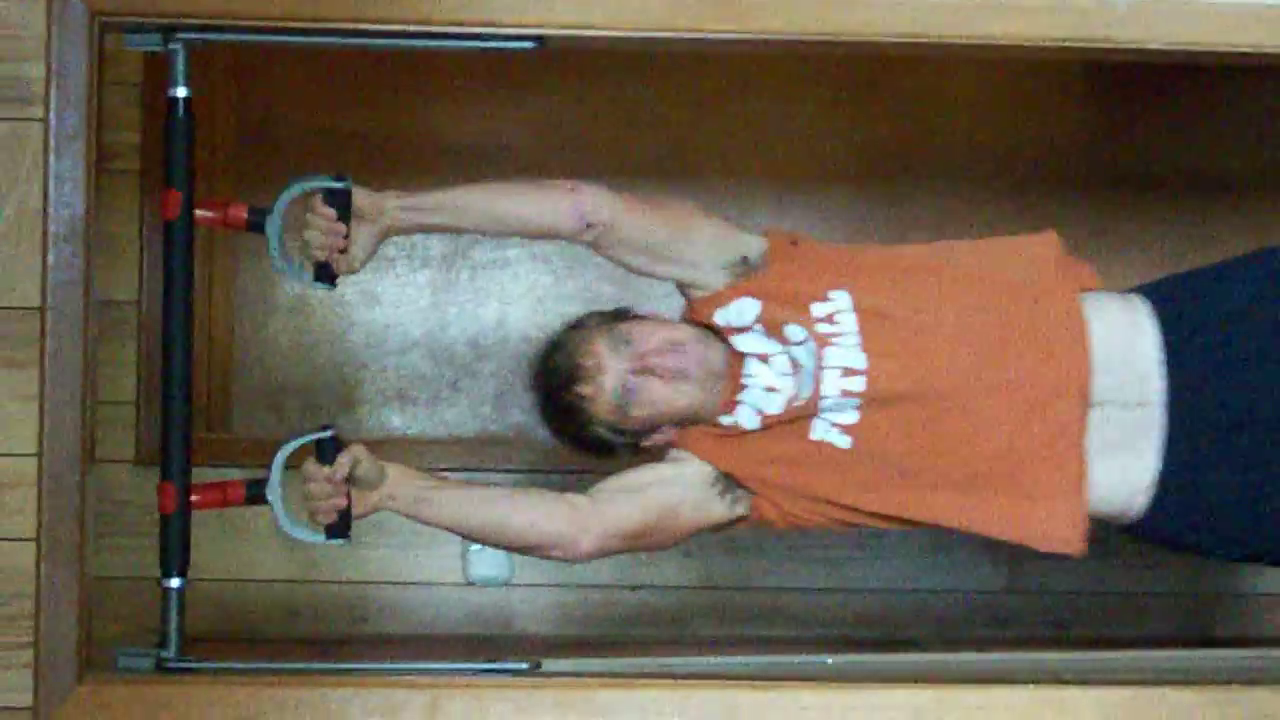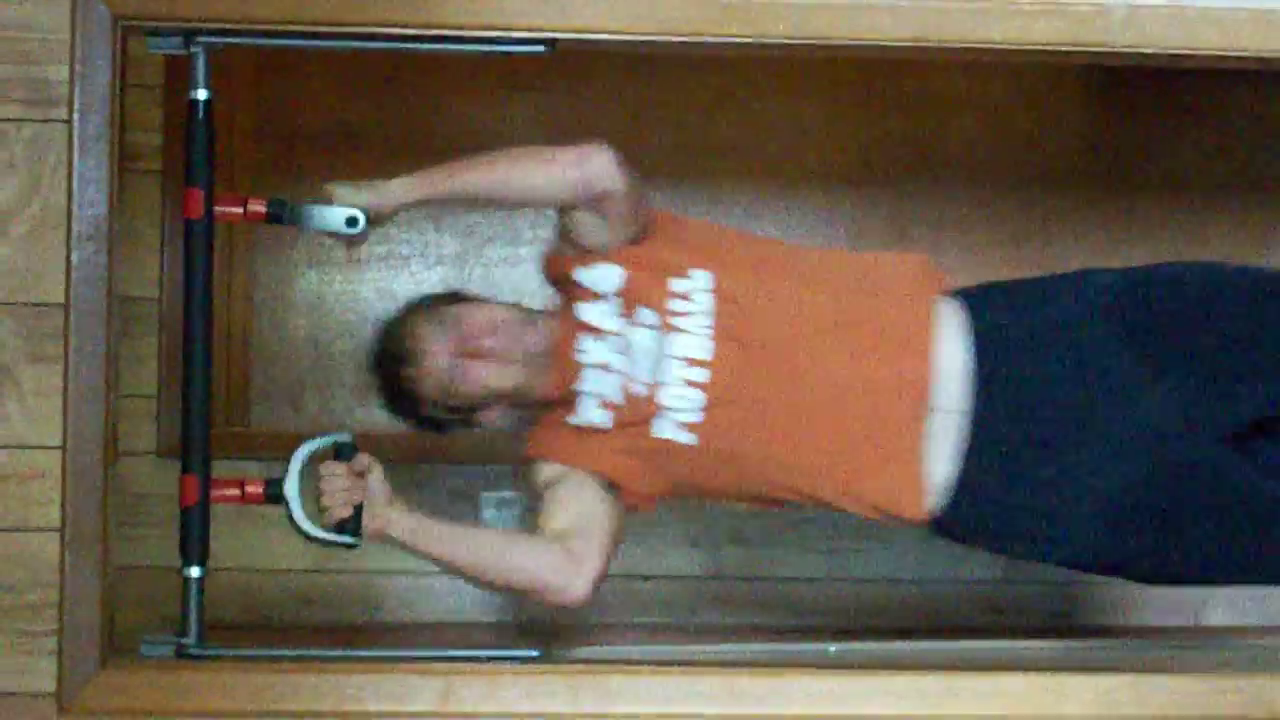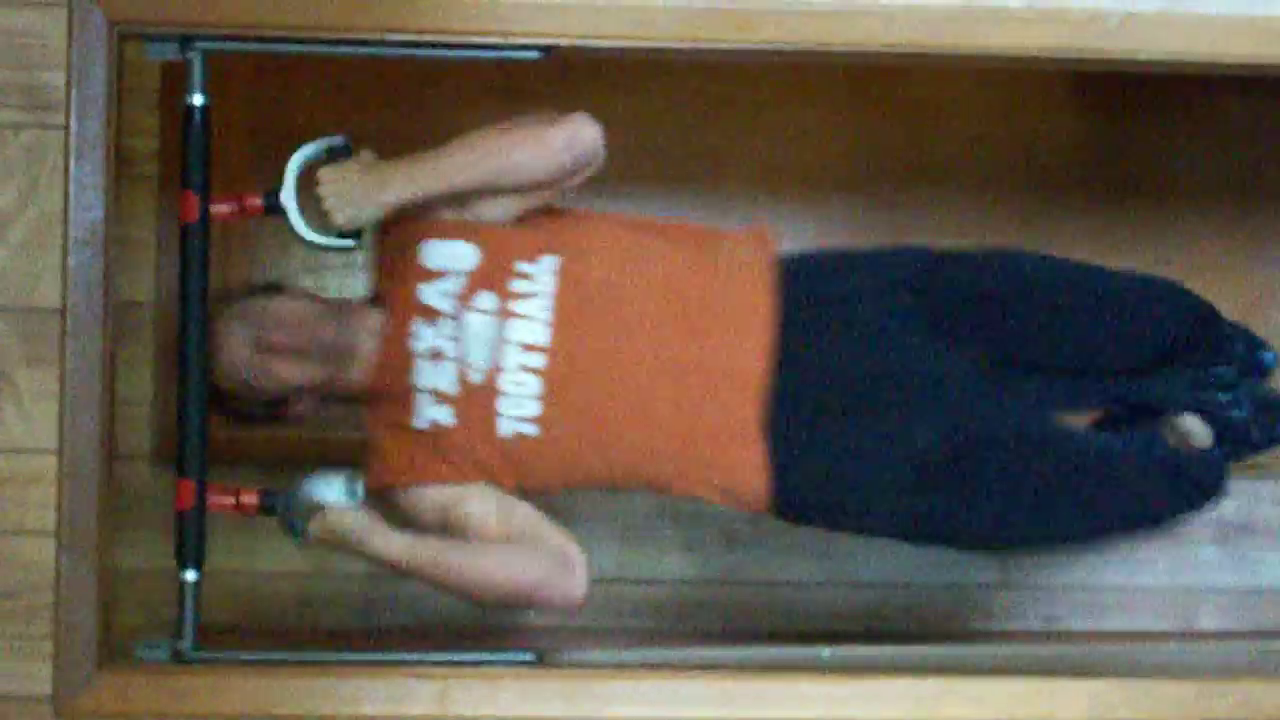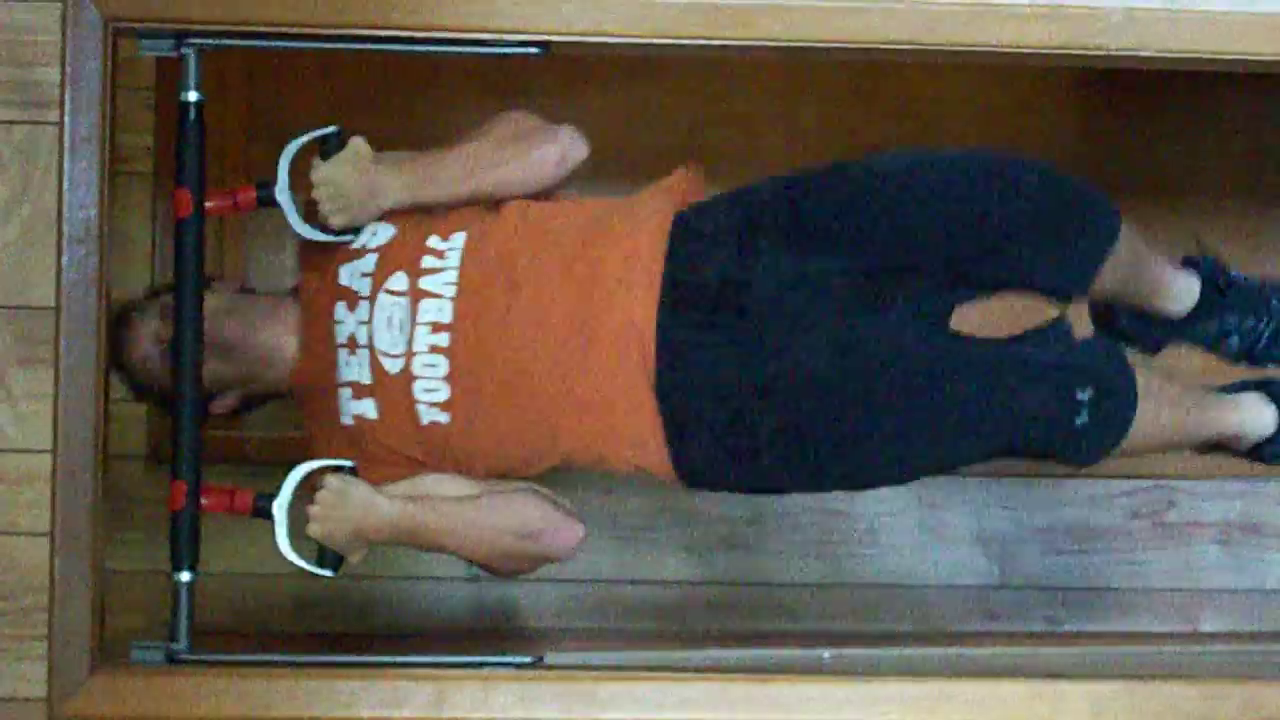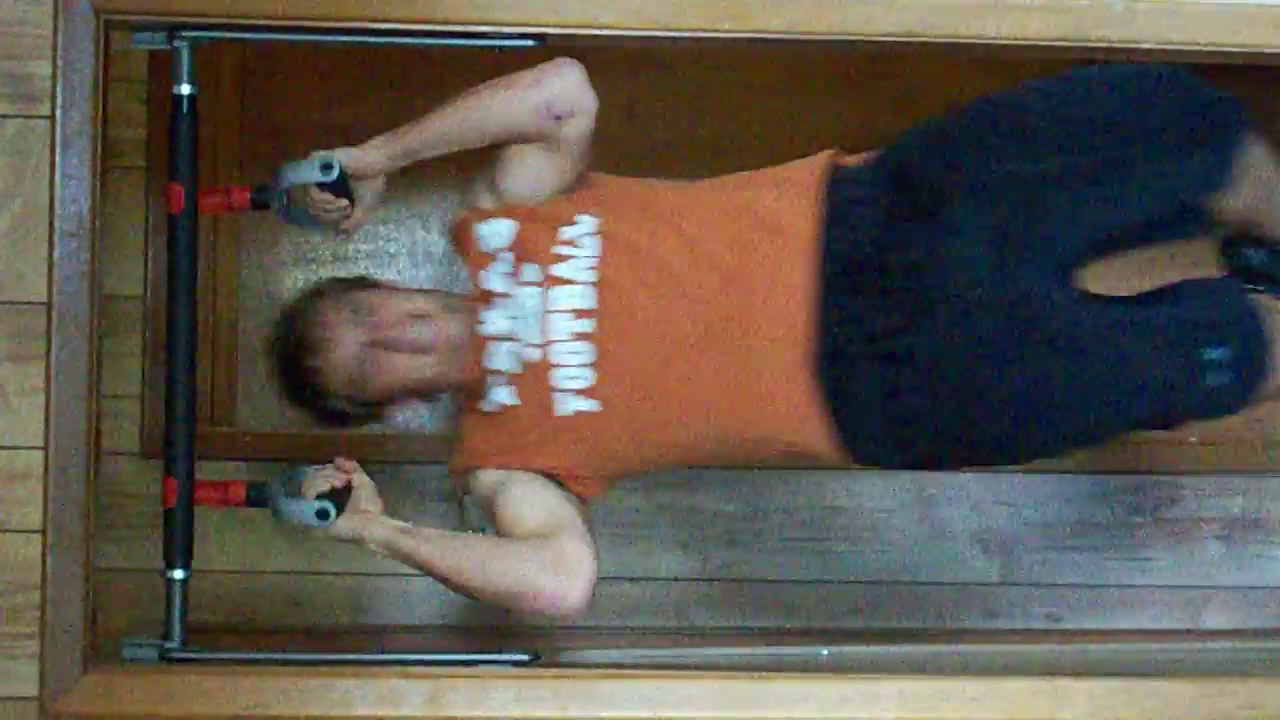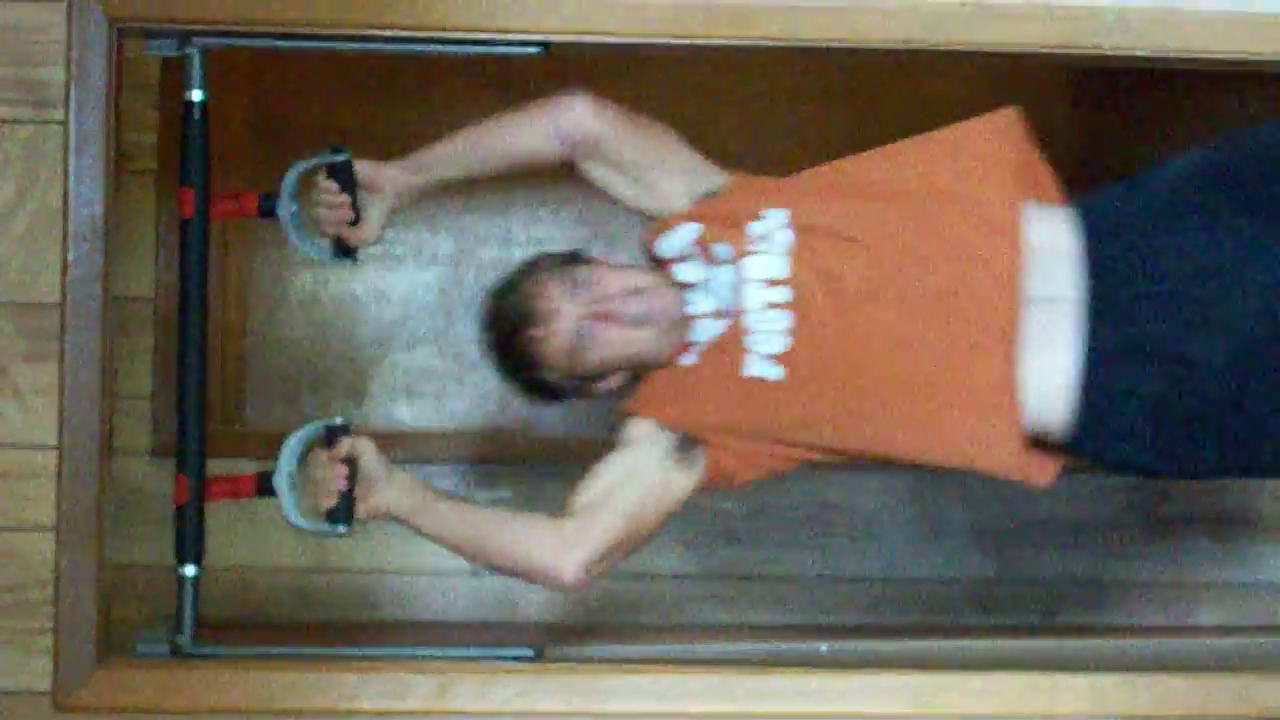
dt=0.3s
person 1, frame 1
left shoulder: (742, 288)
right shoulder: (729, 469)
left elbow: (592, 210)
right elbow: (583, 526)
left wrist: (392, 210)
right wrist: (388, 485)
person 1, frame 2
left shoulder: (590, 254)
right shoulder: (579, 453)
left elbow: (597, 168)
right elbow: (571, 574)
left wrist: (395, 190)
right wrist: (394, 522)
left hip: (961, 331)
right hip: (985, 482)
person 1, frame 3
left shoulder: (419, 240)
right shoulder: (417, 466)
left elbow: (577, 139)
right elbow: (557, 575)
left wrist: (387, 187)
right wrist: (368, 538)
left hip: (799, 303)
right hip: (803, 456)
left knee: (1151, 319)
right knee: (1131, 484)
person 1, frame 4
left shoulder: (354, 221)
right shoulder: (361, 454)
left elbow: (559, 145)
right elbow: (554, 527)
left wrist: (390, 181)
right wrist: (374, 520)
left hip: (714, 251)
right hip: (727, 413)
left knee: (1032, 203)
right knee: (1042, 395)
left ankle: (1179, 300)
person 1, frame 5
left shoulder: (494, 223)
right shoulder: (501, 451)
left elbow: (563, 87)
right elbow: (562, 583)
left wrist: (376, 153)
right wrist: (381, 530)
right hip: (878, 387)
left knee: (1161, 111)
right knee: (1182, 359)
person 1, frame 6
left shoulder: (695, 226)
right shoulder: (681, 424)
left elbow: (578, 121)
right elbow: (568, 551)
left wrist: (401, 175)
right wrist: (394, 494)
